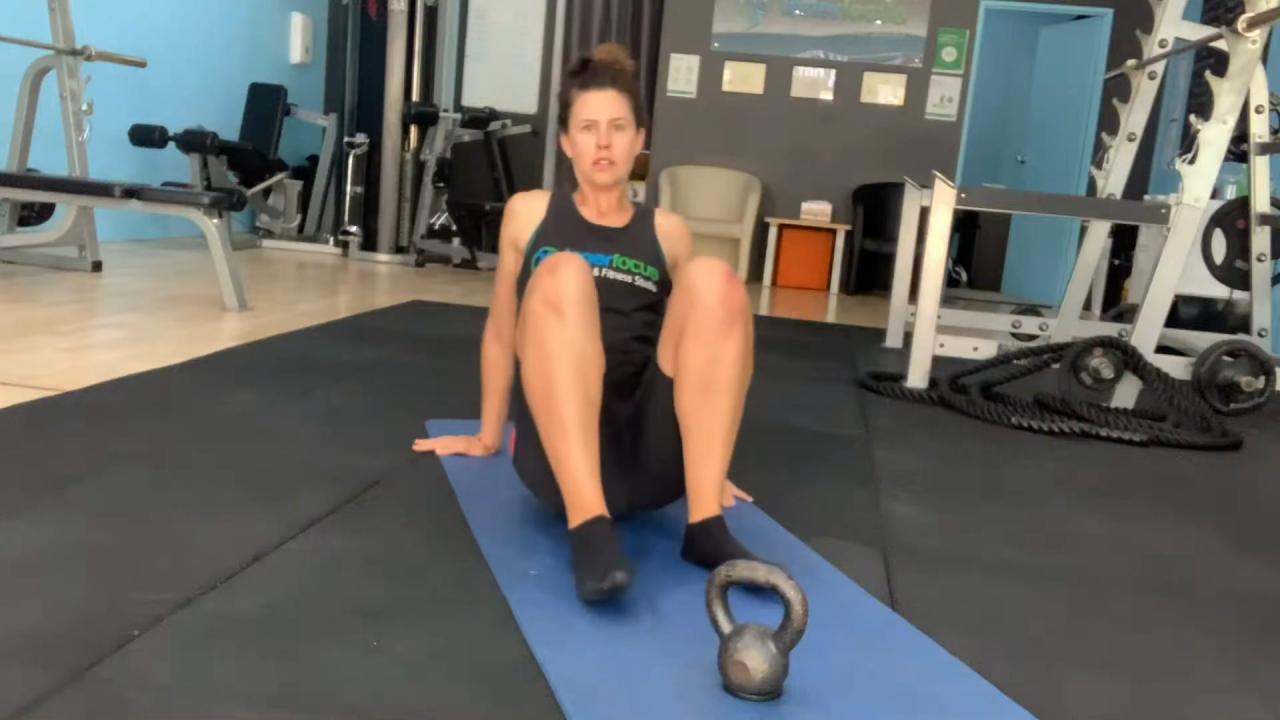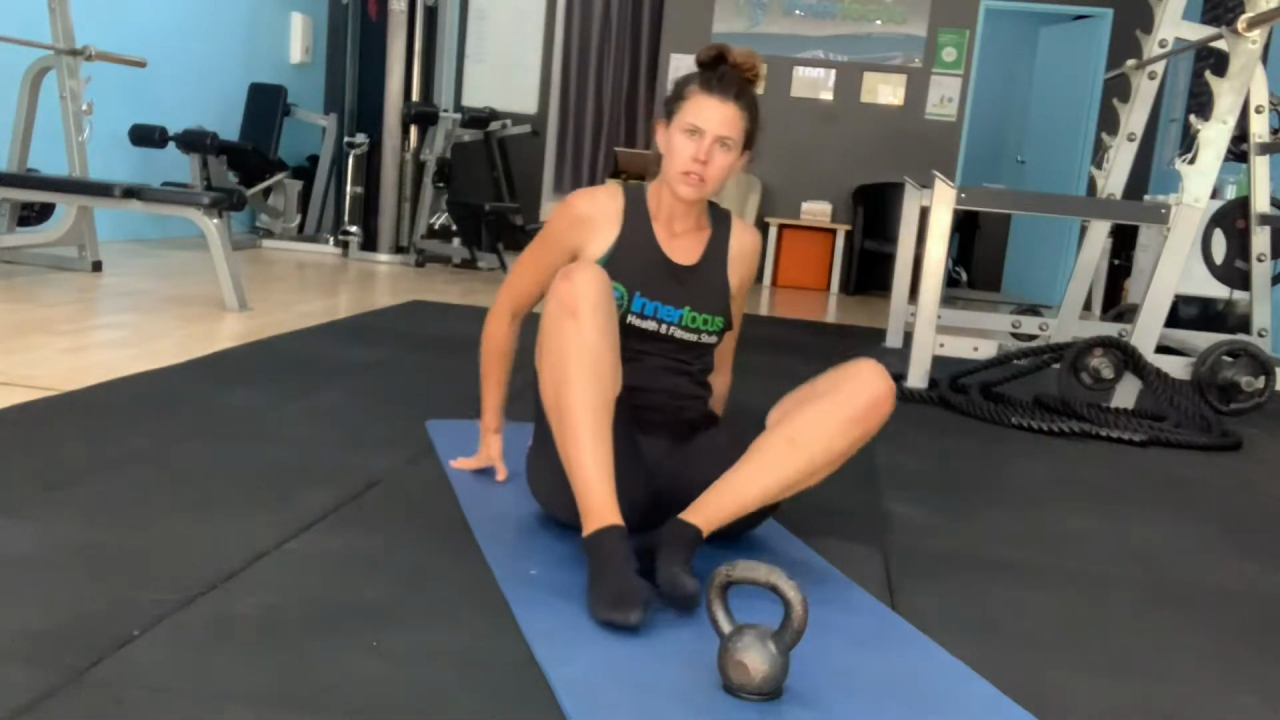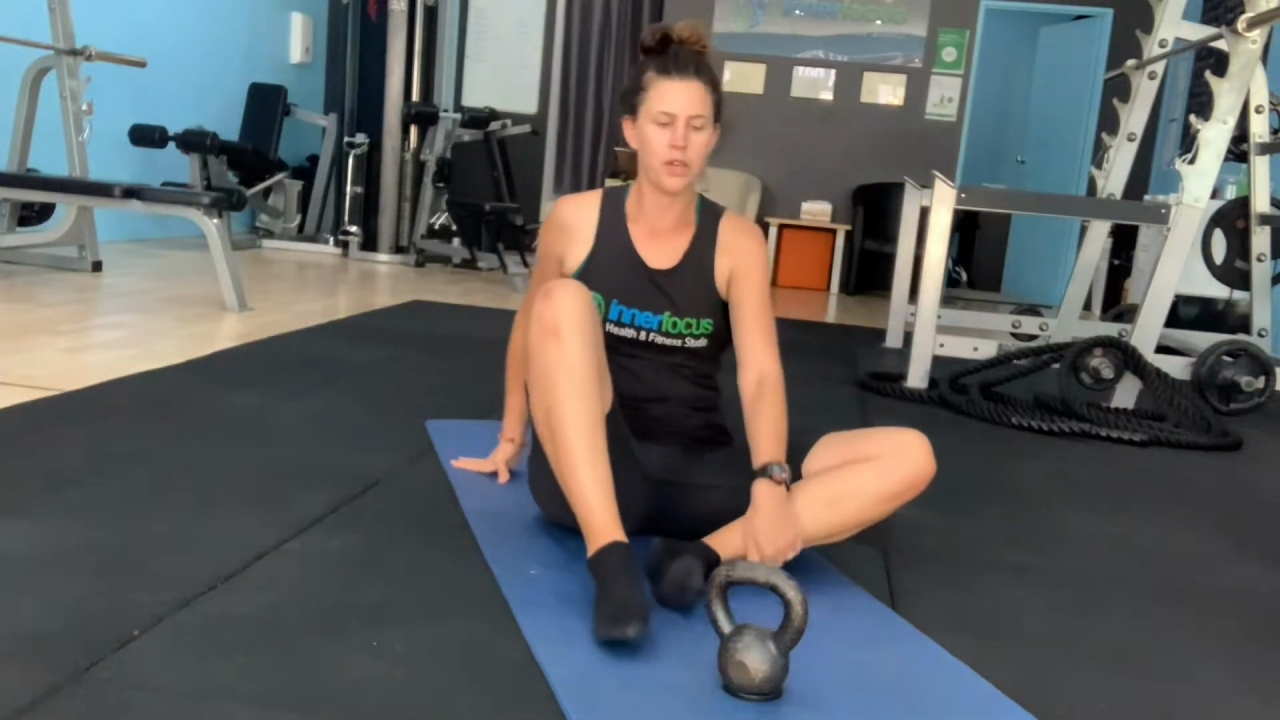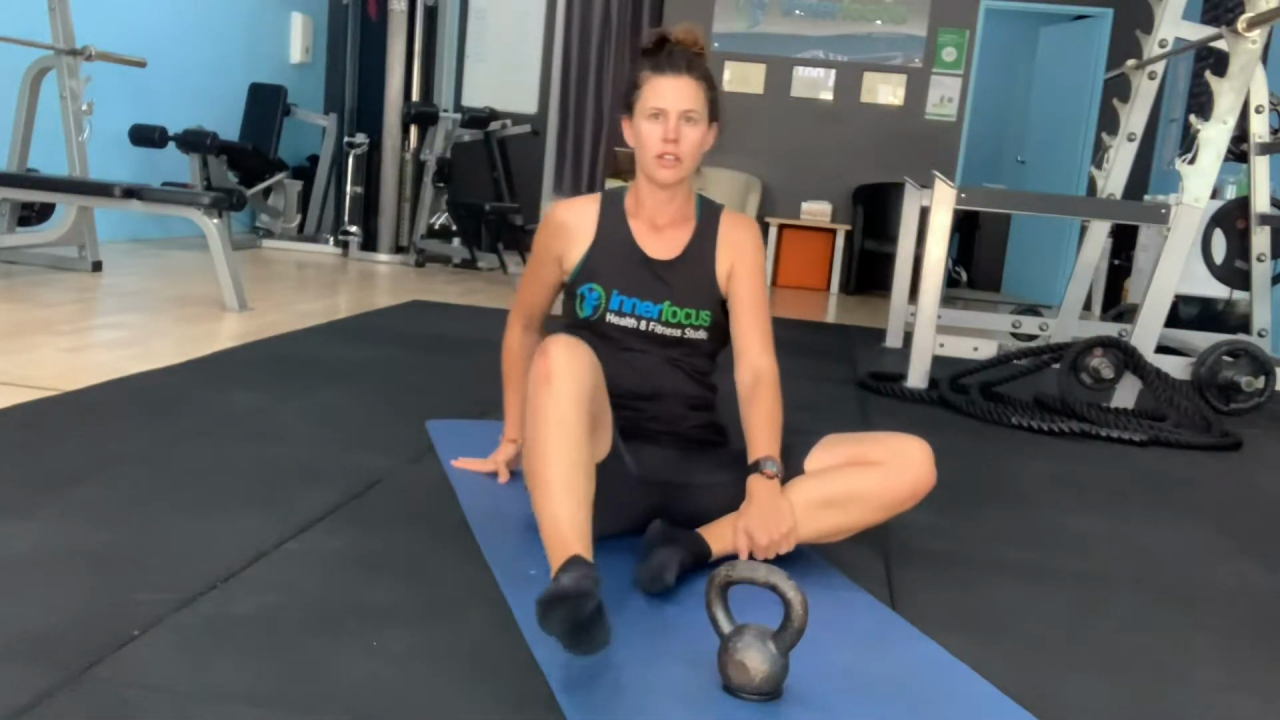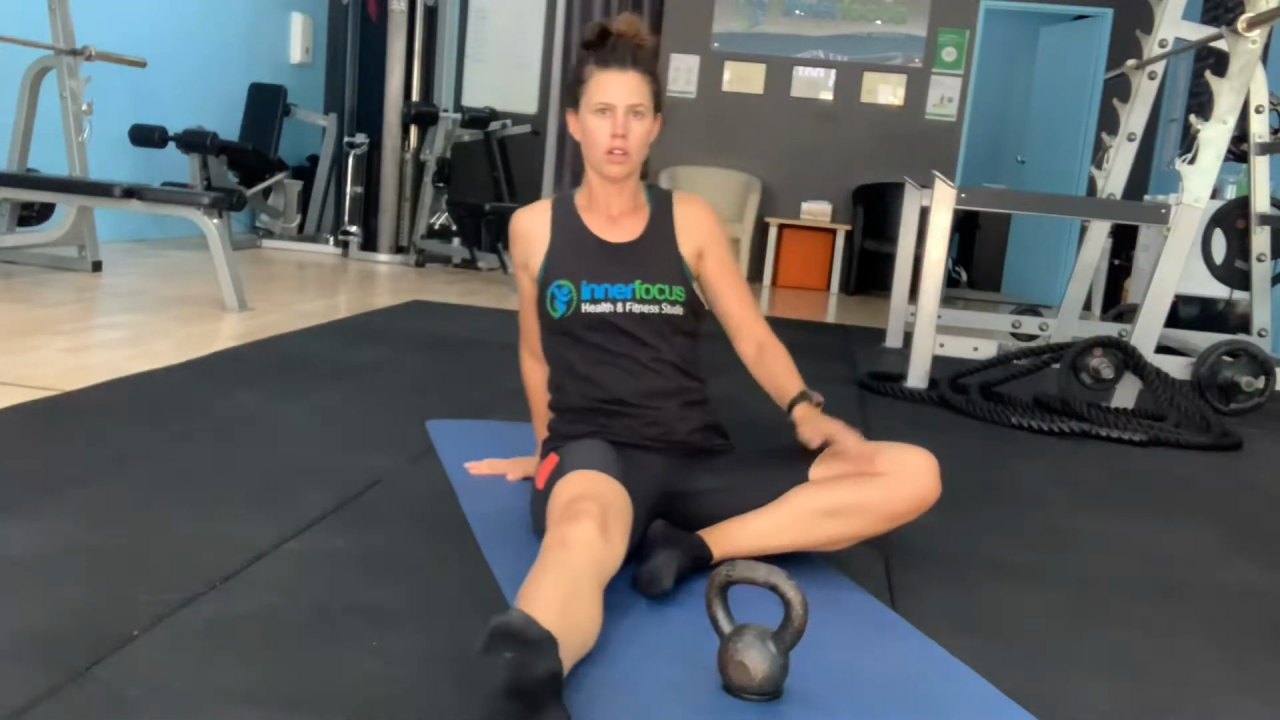
dt=1s
person 1, frame 1
left shoulder: (668, 231)
right shoulder: (529, 212)
right elbow: (501, 330)
left wrist: (707, 465)
right wrist: (487, 437)
left hip: (655, 448)
right hip: (565, 454)
left knee: (715, 279)
right knee: (562, 277)
left ankle: (705, 525)
right ankle: (589, 526)
person 1, frame 2
left shoulder: (741, 245)
right shoulder: (593, 213)
right elbow: (505, 314)
right wrist: (491, 432)
left hip: (685, 464)
right hip: (584, 466)
left knee: (869, 386)
right knee: (583, 281)
left ankle: (683, 532)
right ankle: (604, 540)
person 1, frame 3
left shoulder: (737, 239)
right shoulder: (576, 218)
left elbow: (760, 370)
right elbow: (530, 328)
left wrist: (769, 483)
right wrist: (511, 438)
left hip: (695, 473)
right hip: (589, 473)
left knee: (908, 457)
right knee: (563, 299)
left ankle: (707, 551)
right ankle: (609, 558)
person 1, frame 4
left shoulder: (735, 236)
right shoulder: (574, 220)
left elbow: (756, 369)
right elbow: (524, 327)
left wrist: (765, 482)
right wrist: (514, 439)
left hip: (696, 468)
right hip: (602, 465)
left knee: (910, 465)
right knee: (566, 360)
left ankle: (702, 541)
right ankle: (573, 583)
person 1, frame 5
left shoulder: (690, 218)
right shoulder: (535, 226)
left elbow: (751, 332)
left wrist: (805, 411)
right wrist: (547, 449)
left hip: (696, 454)
right hip: (593, 449)
left knee: (911, 475)
right knee: (584, 531)
left ankle: (699, 547)
